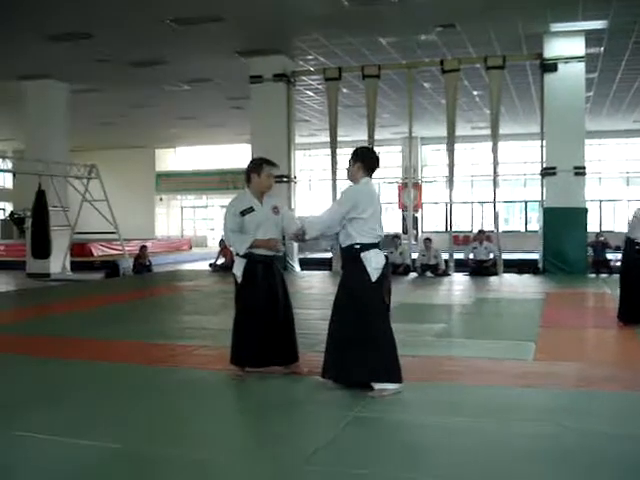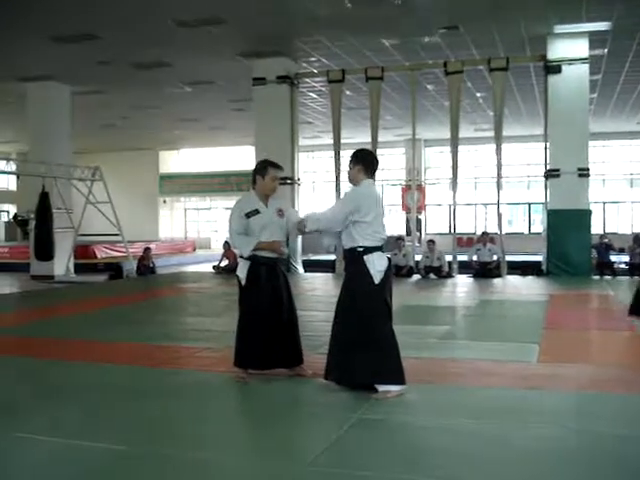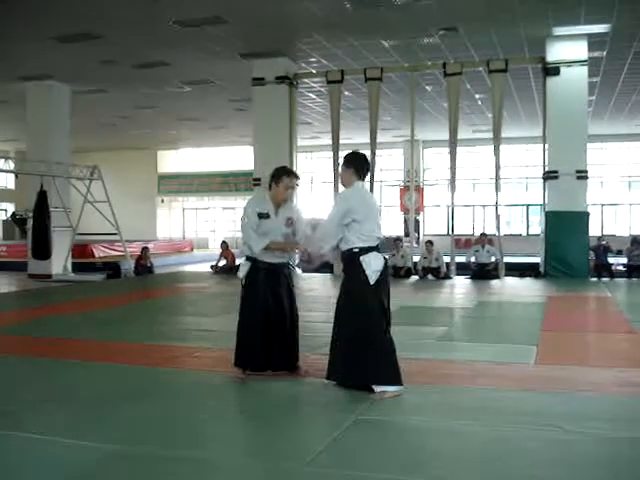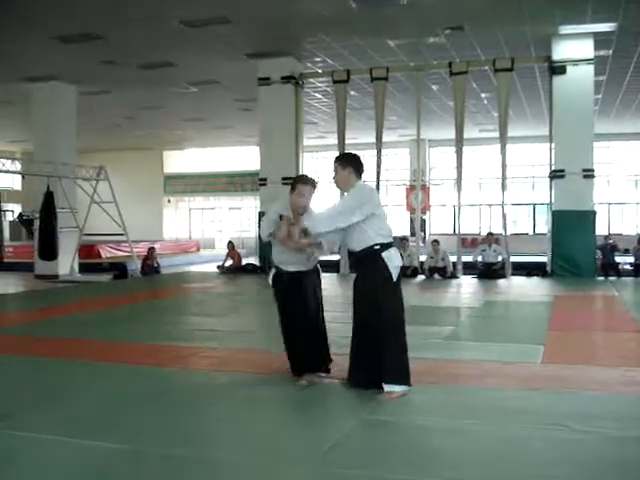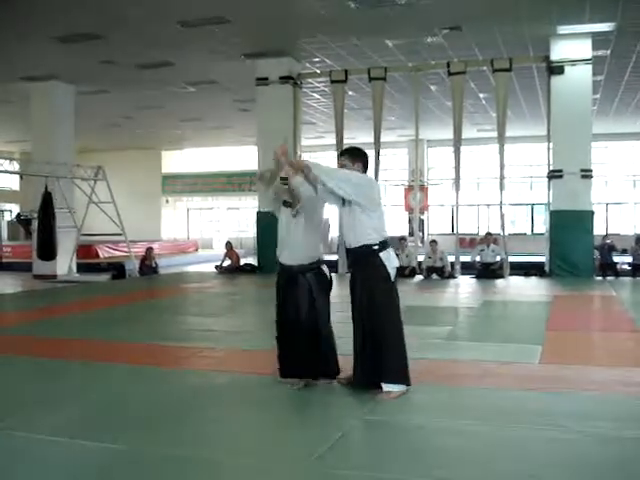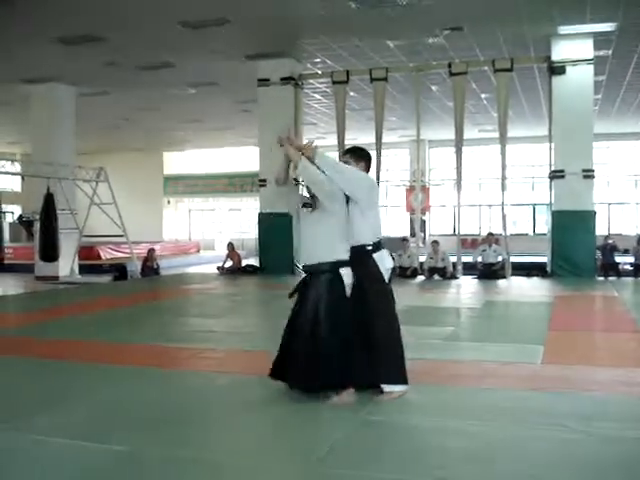
dt=0.4s
person 1, frame 1
left shoulder: (355, 192)
right shoulder: (369, 193)
left elbow: (330, 221)
right elbow: (343, 225)
left wrist: (304, 230)
right wrist: (311, 228)
left hip: (362, 263)
right hip: (365, 261)
left knee: (373, 321)
right knee: (350, 319)
left ankle: (388, 379)
right ankle: (355, 372)
person 1, frame 2
left shoulder: (357, 195)
right shoulder: (371, 195)
left elbow: (330, 219)
right elbow: (344, 225)
left wrist: (305, 222)
right wrist: (315, 224)
left hip: (365, 265)
right hip: (367, 263)
left knee: (375, 324)
right knee: (351, 321)
left ankle: (391, 381)
right ankle: (355, 374)
person 1, frame 3
left shoulder: (349, 197)
right shoulder: (364, 197)
left elbow: (330, 230)
left wrist: (311, 251)
right wrist: (322, 251)
left hip: (363, 266)
right hip: (364, 265)
left knee: (372, 324)
right knee: (350, 322)
left ankle: (389, 382)
right ankle: (353, 375)
person 1, frame 4
left shoulder: (364, 193)
right shoulder: (349, 200)
left elbow: (332, 217)
right elbow: (332, 225)
left wrist: (303, 224)
right wrist: (307, 236)
left hip: (380, 263)
right hip: (365, 265)
left knee: (387, 322)
right knee: (365, 321)
left ankle: (397, 382)
right ankle: (366, 374)
person 1, frame 5
left shoulder: (367, 185)
right shoulder: (345, 193)
left elbow: (332, 175)
right elbow: (321, 185)
left wrist: (303, 166)
right wrist: (301, 169)
left hip: (376, 261)
right hip: (359, 262)
left knee: (384, 321)
right knee: (363, 320)
left ankle: (396, 381)
right ankle: (365, 374)
person 1, frame 6
left shoulder: (365, 184)
right shoulder: (348, 189)
left elbow: (334, 169)
right elbow: (328, 175)
left wrist: (307, 152)
right wrist: (300, 156)
left hip: (371, 261)
right hip: (356, 261)
left knee: (381, 321)
right knee: (359, 321)
left ankle: (395, 382)
right ankle: (365, 375)
person 2, frame 1
left shoulder: (274, 203)
right shoulder: (238, 204)
left elbow: (292, 226)
right elbow: (231, 236)
right wrist: (260, 243)
left hip: (272, 266)
right hip: (250, 267)
left knee: (282, 313)
right knee: (248, 315)
left ankle: (287, 359)
right ankle: (241, 362)
person 2, frame 2
left shoulder: (280, 204)
right shoulder: (243, 205)
left elbow: (296, 225)
right elbow: (236, 238)
right wrist: (265, 245)
left hip: (276, 268)
right hip: (254, 269)
left knee: (285, 315)
right knee: (252, 317)
left ankle: (292, 362)
right ankle: (244, 364)
person 2, frame 3
left shoulder: (293, 210)
right shoulder: (254, 204)
left elbow: (303, 238)
right elbow: (250, 236)
right wrist: (280, 245)
left hip: (281, 271)
right hip: (257, 270)
left knee: (287, 317)
right knee: (252, 317)
left ankle: (288, 363)
right ankle: (247, 364)
person 2, frame 4
right shoulder: (278, 209)
left elbow: (325, 243)
right elbow: (265, 230)
right wrist: (279, 233)
left hip: (307, 276)
right hip: (283, 277)
left knee: (312, 321)
right knee: (293, 323)
left ankle: (314, 366)
right ankle: (304, 369)
person 2, frame 5
left shoulder: (313, 204)
right shoulder: (283, 200)
left elbow: (307, 191)
right elbow: (264, 182)
left wrist: (289, 169)
right wrist: (277, 171)
left hip: (310, 274)
right hip: (287, 274)
left knee: (314, 324)
right knee: (288, 325)
left ankle: (323, 373)
right ankle: (299, 372)
person 2, frame 6
left shoulder: (335, 200)
right shoulder: (304, 207)
left elbow: (312, 173)
right elbow: (283, 182)
left wrist: (291, 150)
right wrist: (288, 158)
left hip: (333, 277)
right hip: (313, 278)
left knee: (334, 331)
right knee: (302, 328)
left ankle: (345, 387)
right ankle: (306, 379)
